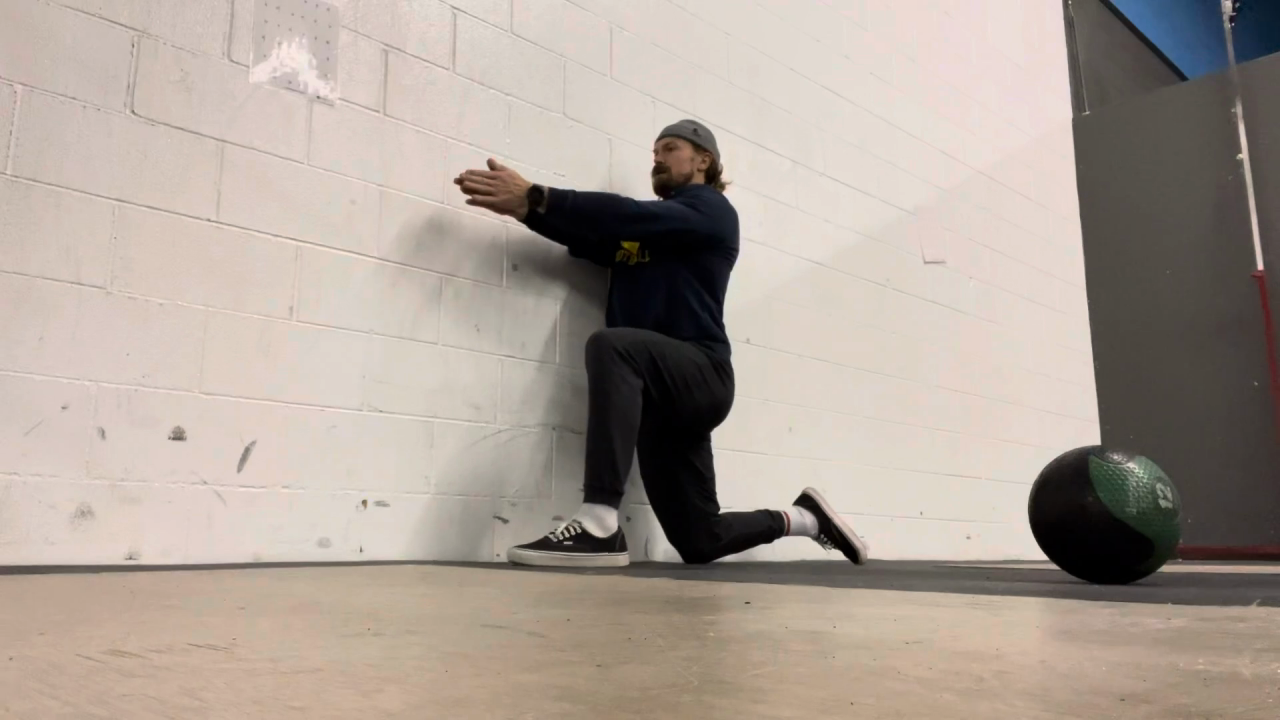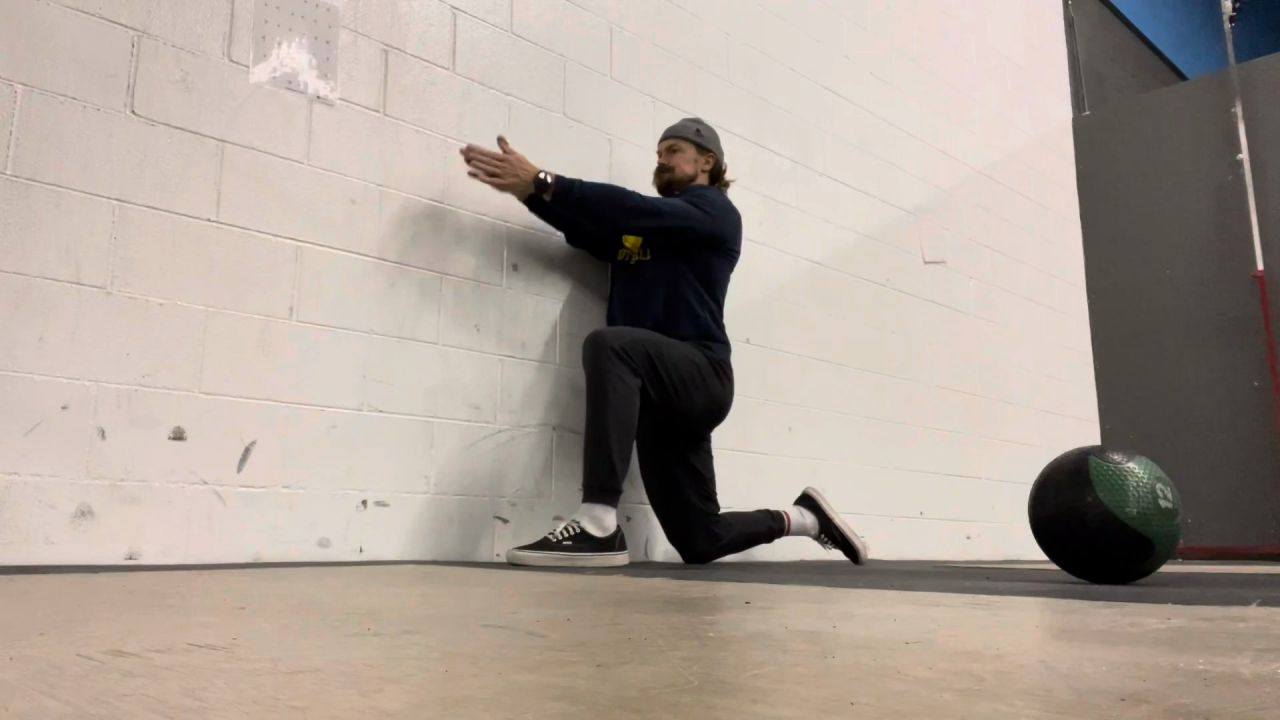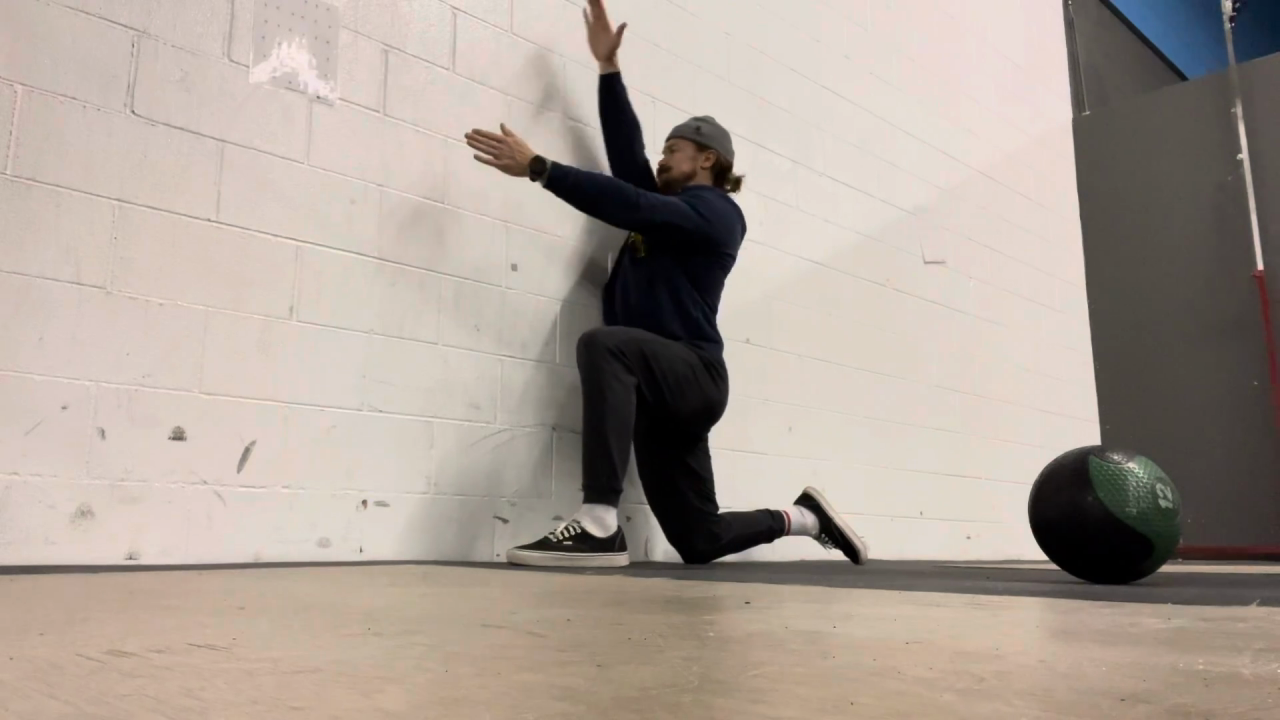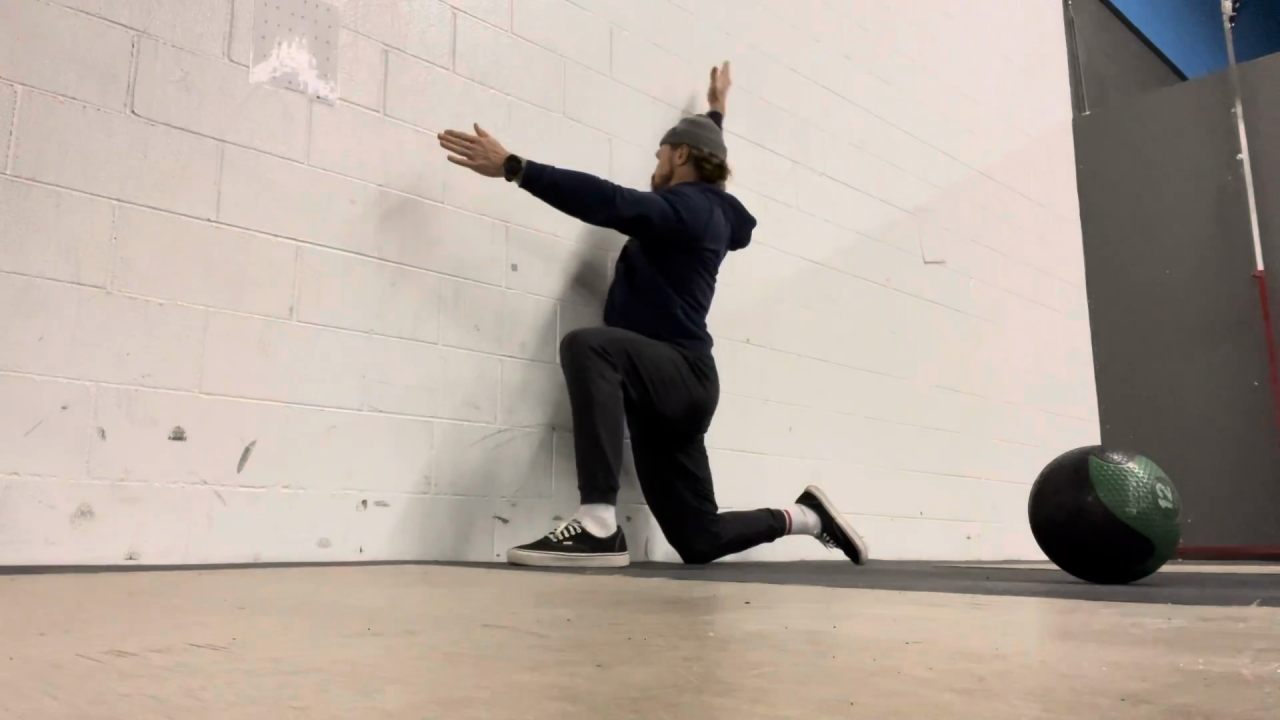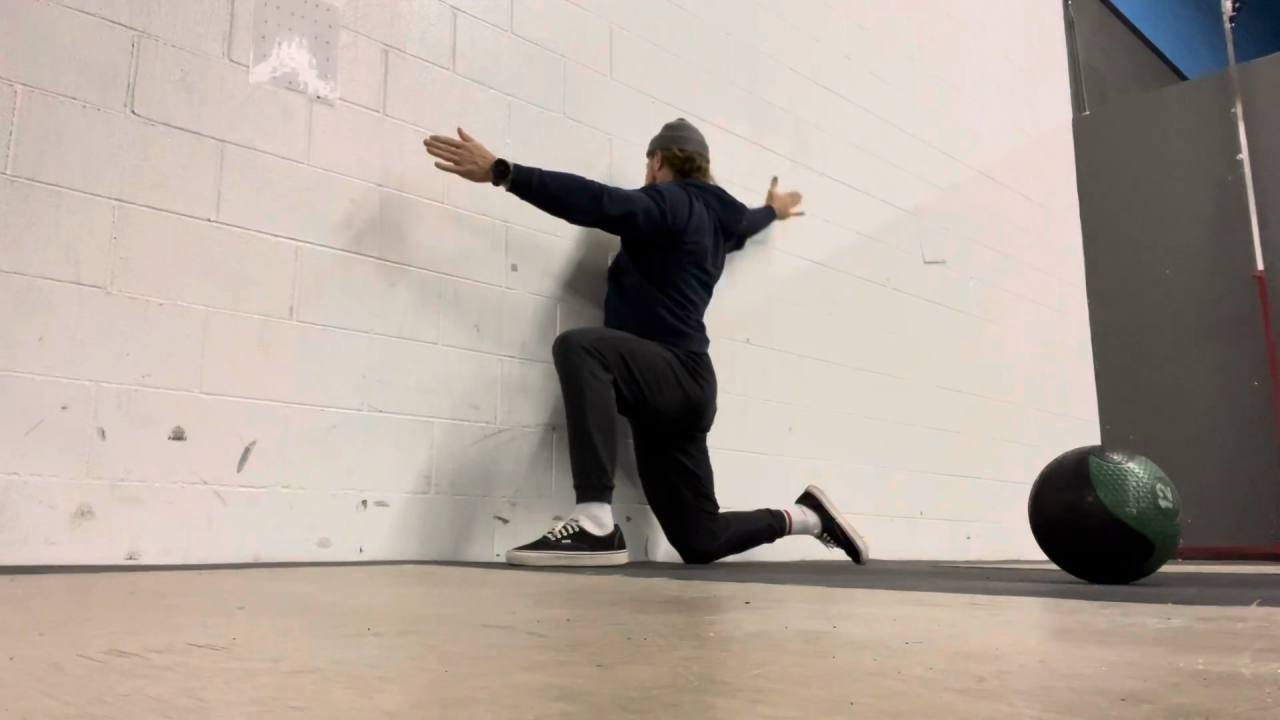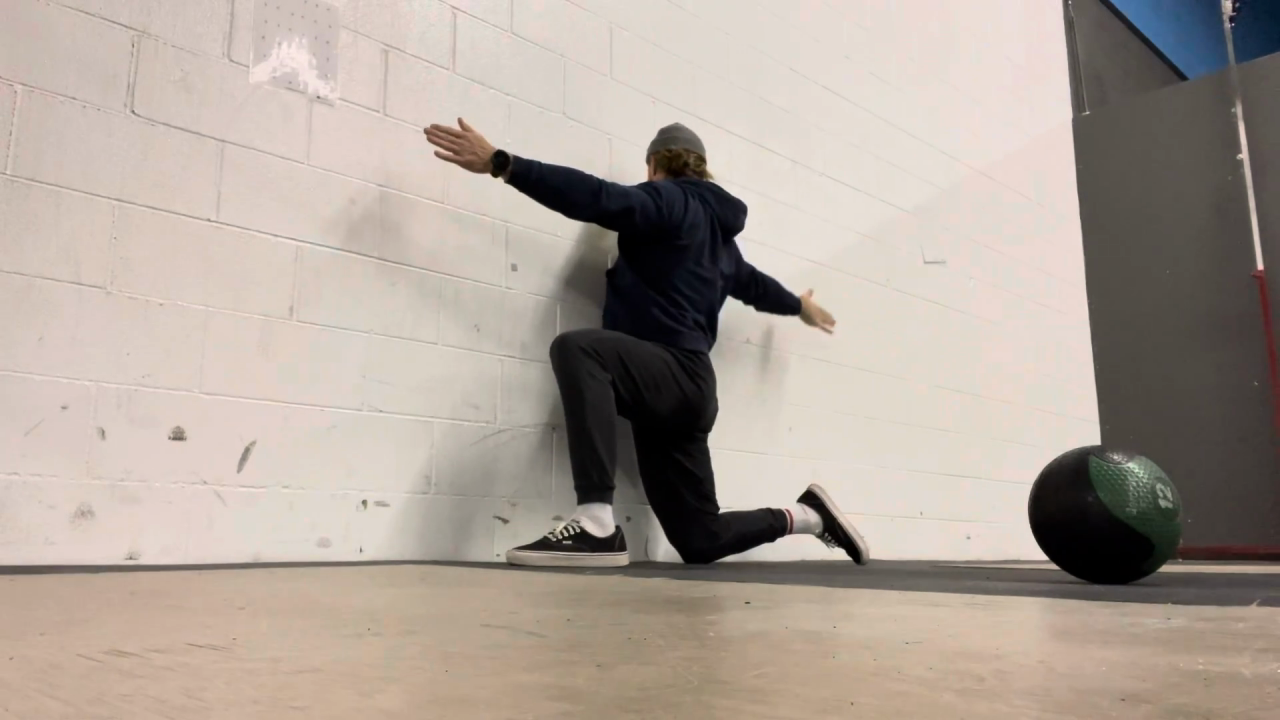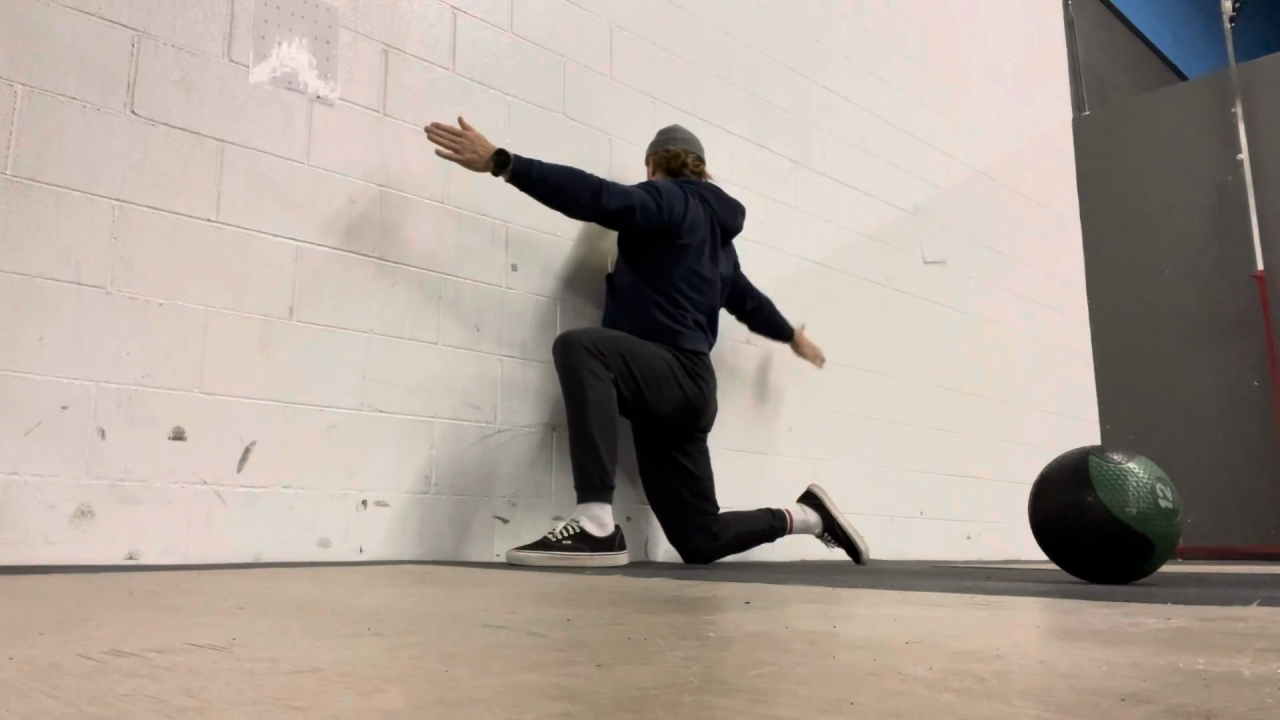
dt=0.5s
person 1, frame 1
left shoulder: (710, 210)
right shoulder: (644, 226)
left elbow: (625, 216)
right elbow: (590, 235)
left wrist: (537, 196)
right wrist: (525, 206)
left hip: (700, 377)
right hip: (661, 394)
left knee: (611, 346)
right knee: (700, 542)
left ankle: (600, 526)
right ankle: (802, 519)
person 1, frame 2
left shoulder: (715, 213)
right shoulder: (644, 231)
left elbow: (631, 209)
right elbow: (591, 223)
left wrist: (541, 182)
right wrist: (532, 187)
left hip: (700, 376)
right hip: (662, 384)
left knee: (607, 345)
right knee: (700, 541)
left ankle: (599, 527)
right ankle: (805, 517)
person 1, frame 3
left shoulder: (713, 214)
right shoulder: (663, 214)
left elbow: (628, 205)
right elbow: (625, 150)
left wrist: (538, 167)
right wrist: (607, 66)
left hip: (692, 376)
right hip: (662, 387)
left knee: (603, 346)
right knee: (700, 540)
left ankle: (599, 525)
right ankle: (803, 517)
person 1, frame 4
left shoulder: (690, 208)
right shoulder: (705, 207)
left elbow: (607, 202)
right elbow: (709, 164)
left wrist: (511, 166)
right wrist: (715, 114)
left hip: (680, 377)
right hip: (673, 388)
right knee: (698, 540)
left ankle: (597, 526)
right ankle: (806, 516)
person 1, frame 5
left shoulder: (673, 203)
right shoulder: (710, 217)
left elbow: (596, 203)
right elbow: (742, 222)
left wrist: (500, 171)
right wrist: (772, 211)
left hip: (677, 377)
right hip: (681, 387)
right knee: (700, 541)
left ankle: (595, 526)
right ankle: (806, 516)
person 1, frame 6
left shoulder: (669, 201)
right shoulder: (716, 227)
left elbow: (595, 198)
right elbow: (752, 282)
left wrist: (499, 163)
right wrist: (800, 306)
left hip: (675, 376)
right hip: (684, 386)
right knee: (700, 541)
left ankle: (596, 527)
right ankle: (807, 516)
person 1, frame 7
left shoulder: (669, 201)
right shoulder: (715, 230)
left elbow: (595, 197)
right elbow: (745, 297)
left wrist: (500, 161)
right wrist: (792, 336)
left hip: (676, 377)
right hip: (685, 387)
right knee: (700, 542)
left ankle: (596, 526)
right ankle: (807, 517)
